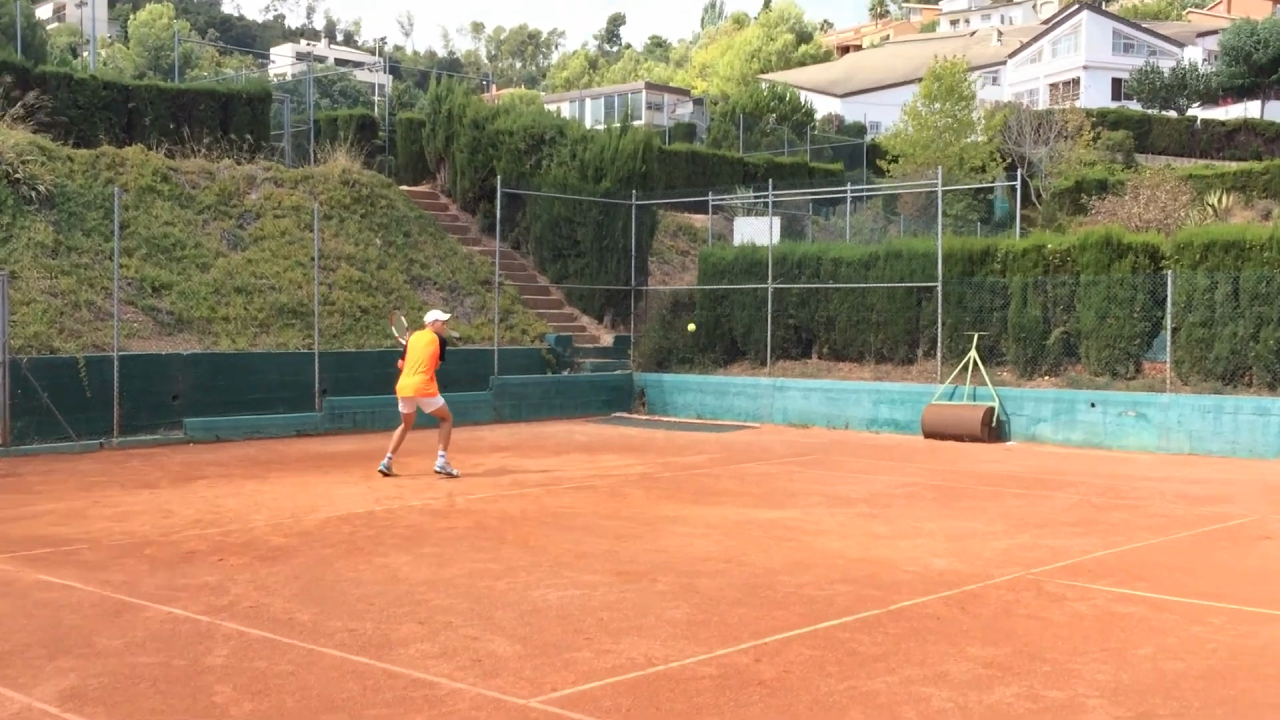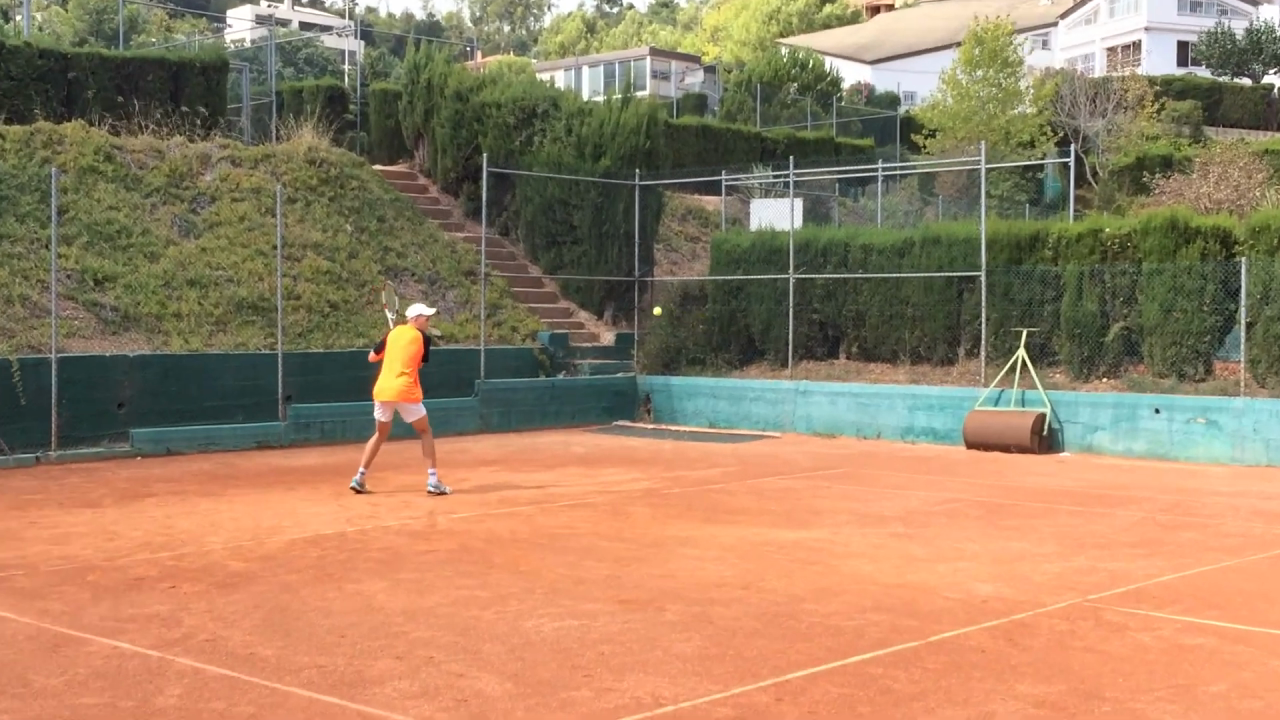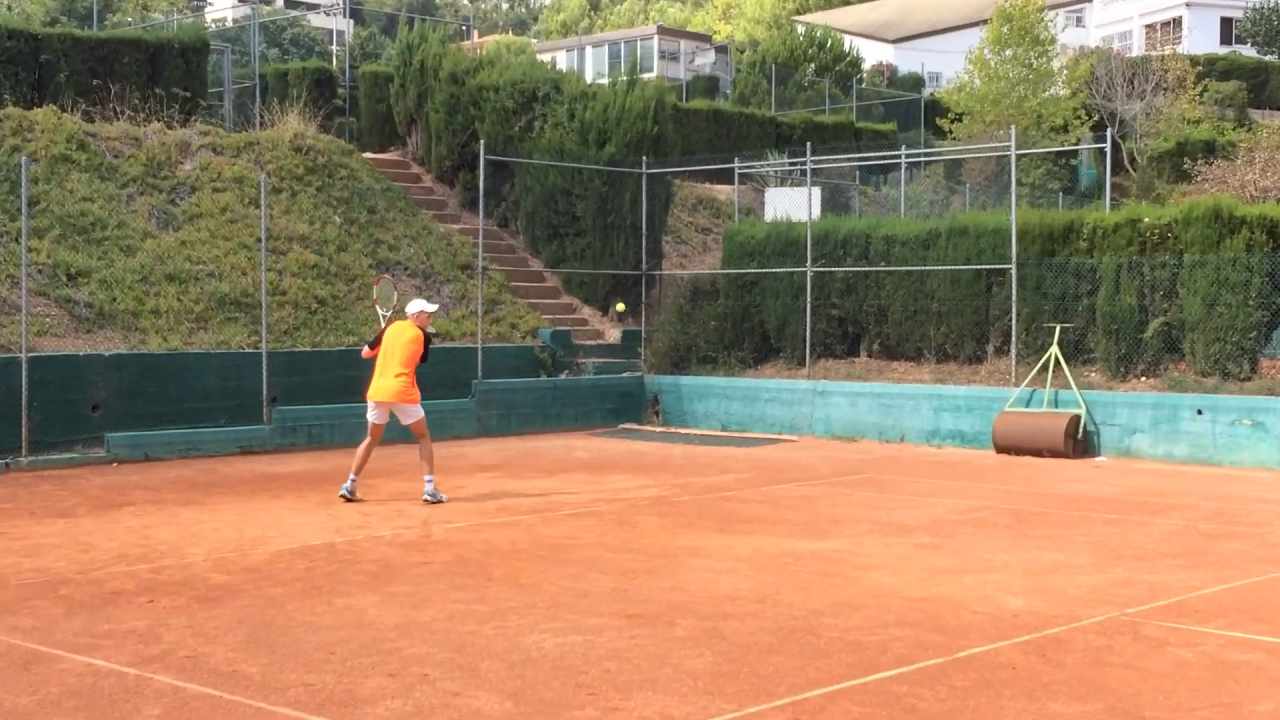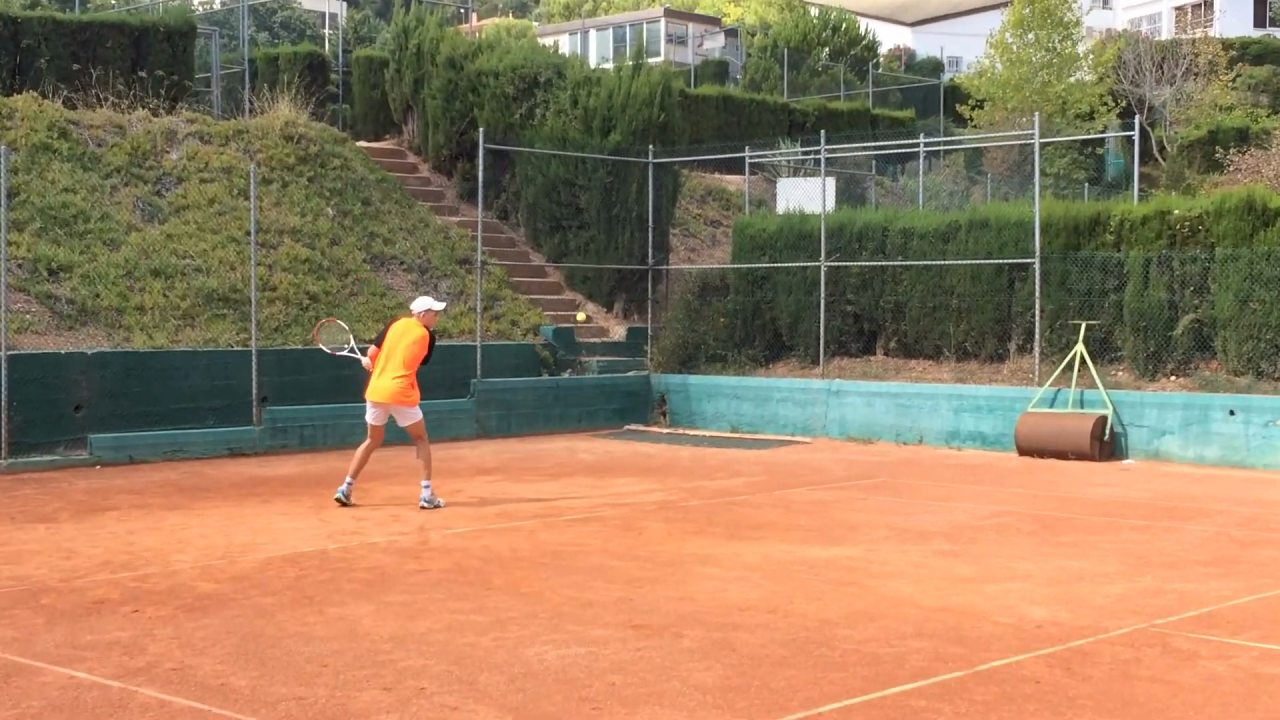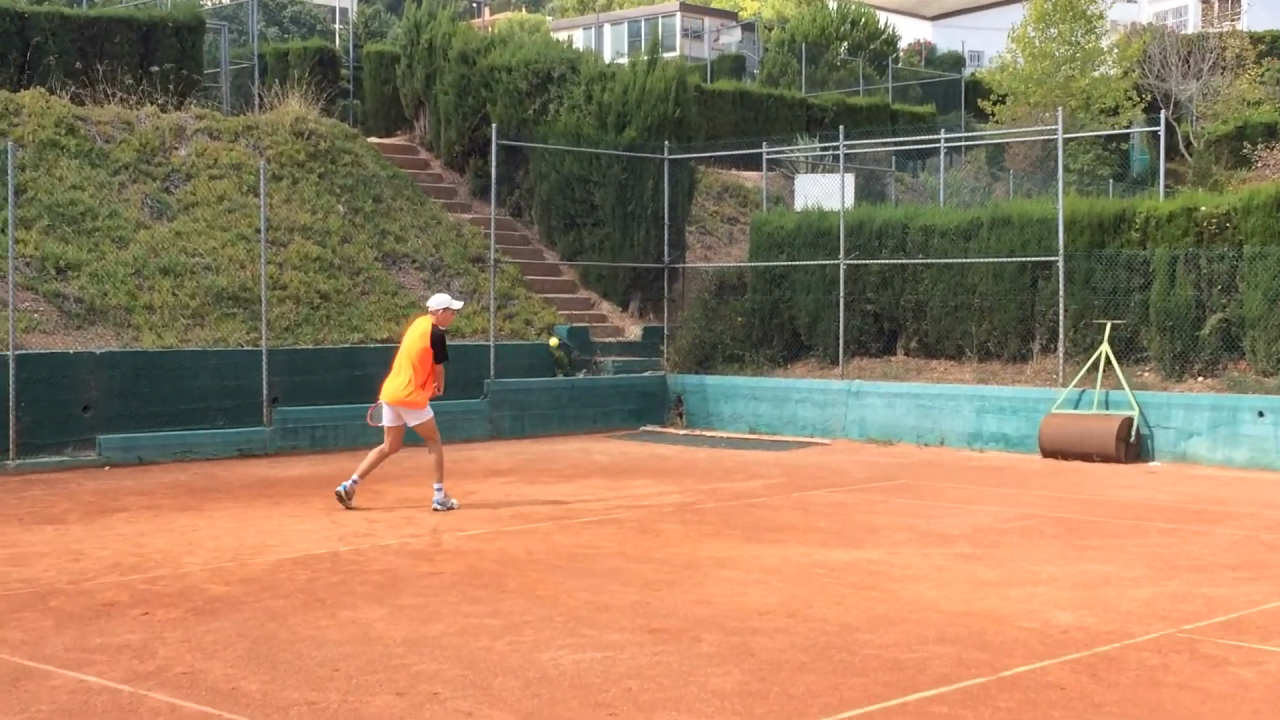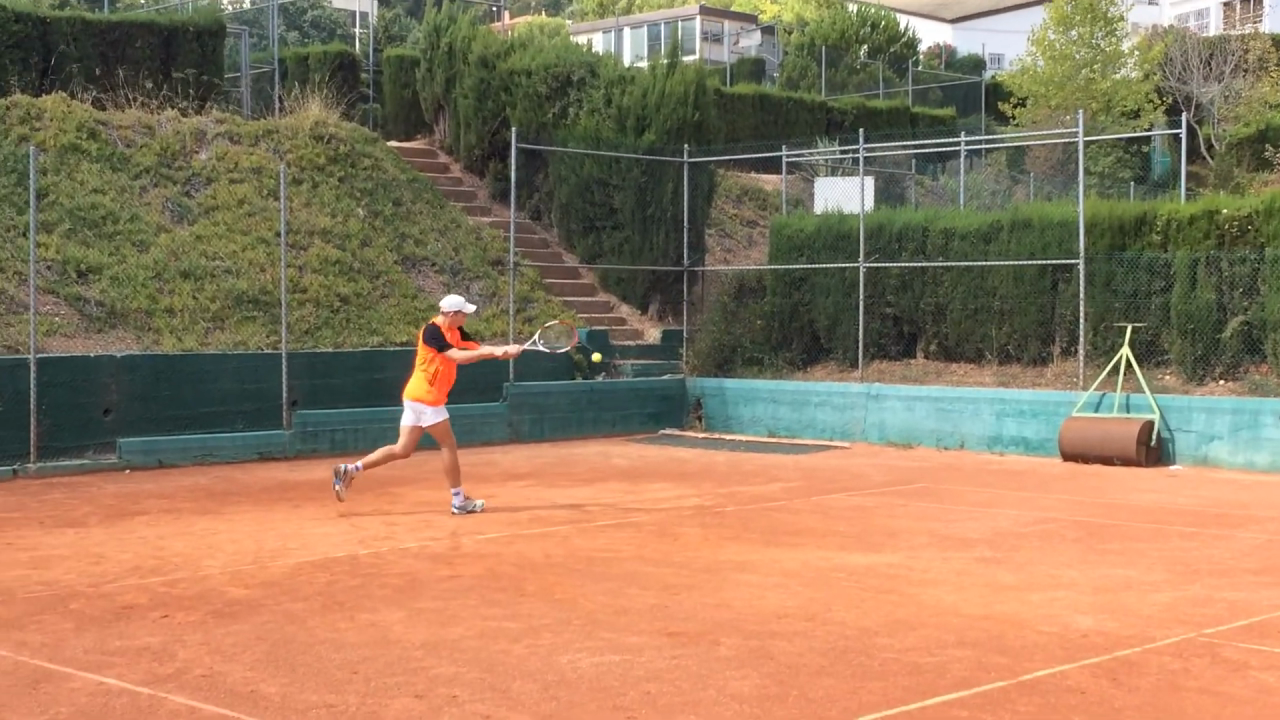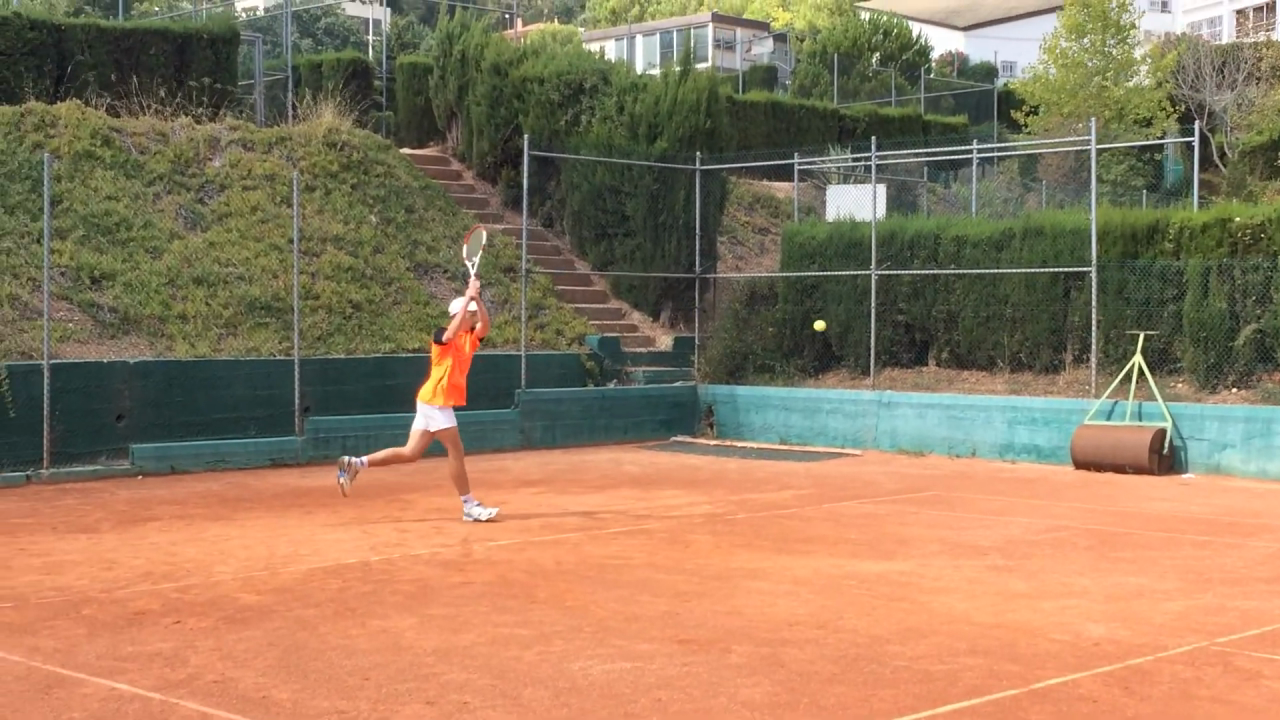
dt=0.1s
person 1, frame 1
left shoulder: (413, 337)
left elbow: (401, 364)
right elbow: (435, 365)
left hip: (403, 387)
right hip: (424, 388)
left knee: (406, 424)
right knee: (446, 419)
person 1, frame 2
left shoulder: (393, 332)
right shoulder: (424, 338)
left elbow: (372, 358)
left hip: (382, 391)
right hip: (406, 392)
left knee: (380, 435)
right knee: (425, 433)
left ankle: (359, 478)
right ankle: (433, 481)
person 1, frame 3
left shoulder: (391, 328)
right shoulder: (424, 337)
left elbow: (365, 353)
left hip: (378, 392)
right hip: (403, 393)
left knee: (372, 439)
right knee: (423, 437)
left ankle: (349, 486)
right ankle: (430, 489)
person 1, frame 4
left shoulder: (395, 325)
right shoulder: (428, 337)
left elbow: (372, 352)
left wrist: (368, 362)
left hip: (376, 392)
right hip: (401, 394)
left knee: (372, 442)
right knee: (421, 440)
left ankle: (345, 489)
right ankle: (427, 494)
person 1, frame 5
left shoulder: (419, 324)
right shoulder: (436, 333)
right elbow: (438, 367)
left wrist: (430, 384)
right wrist: (439, 386)
left hip: (391, 393)
right hip: (409, 395)
left knee: (389, 447)
right knee: (434, 441)
left ankle: (349, 486)
right ankle: (440, 497)
person 1, frame 6
left shoulder: (454, 331)
right shoulder: (432, 330)
left elbow: (471, 347)
right elbow: (455, 356)
left wrist: (502, 350)
right wrist: (495, 352)
left hip: (417, 396)
right hip: (423, 396)
left knee: (402, 449)
right knee: (449, 446)
left ankle: (348, 470)
right ankle: (459, 500)
person 1, frame 7
left shoulder: (472, 335)
right shoulder: (442, 335)
left elbow: (485, 326)
right elbow: (449, 336)
left wrist: (476, 298)
right wrist: (468, 299)
left hip: (441, 402)
right hip: (435, 401)
left knee: (410, 453)
right knee: (456, 451)
left ankle: (354, 464)
right ankle: (470, 505)
